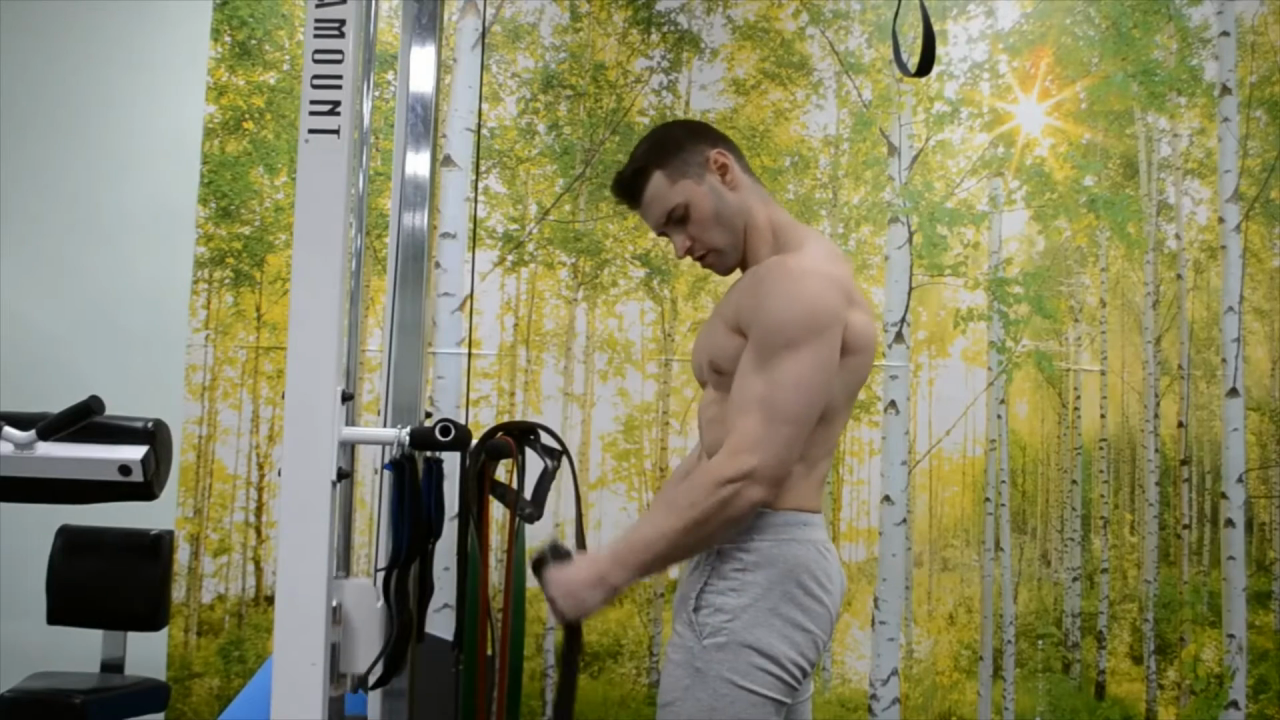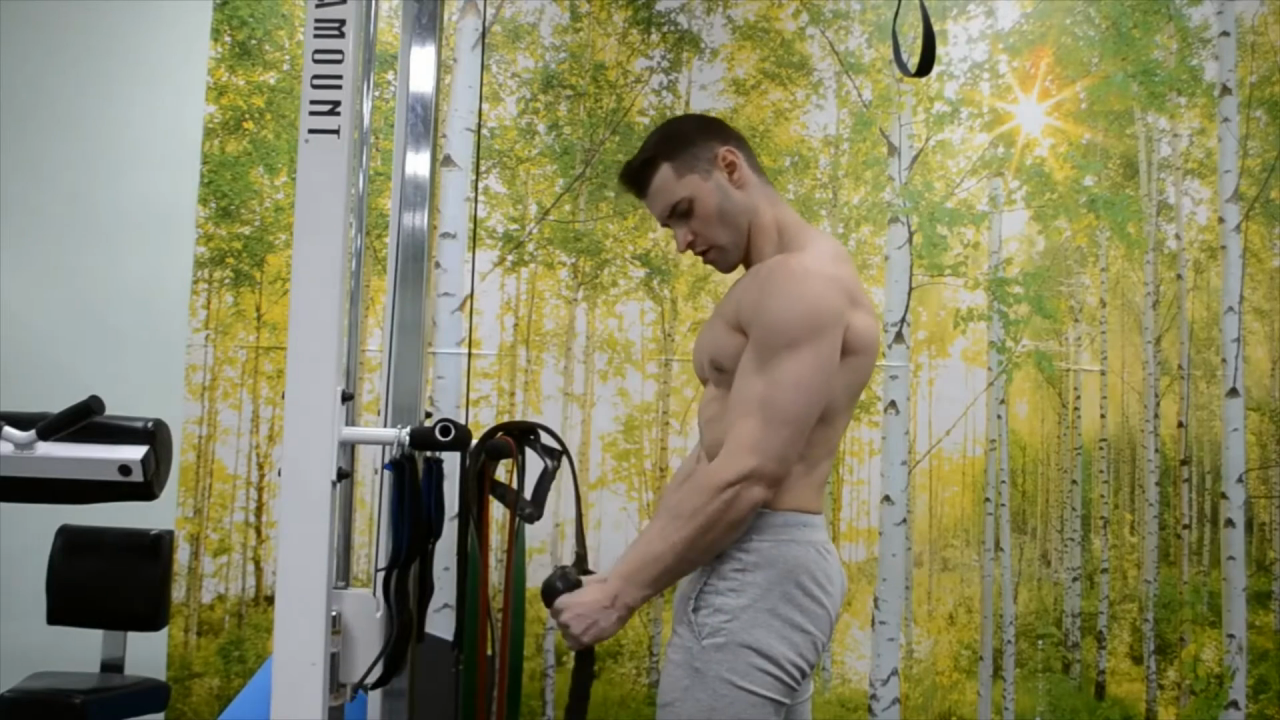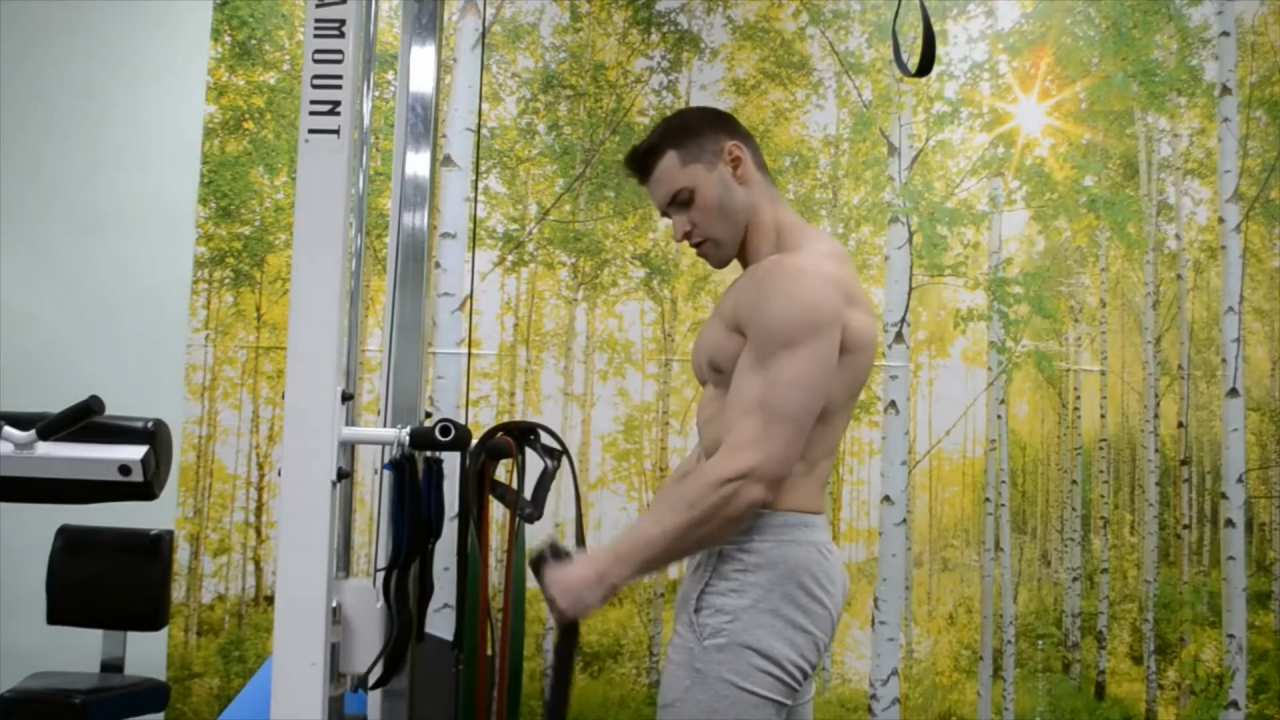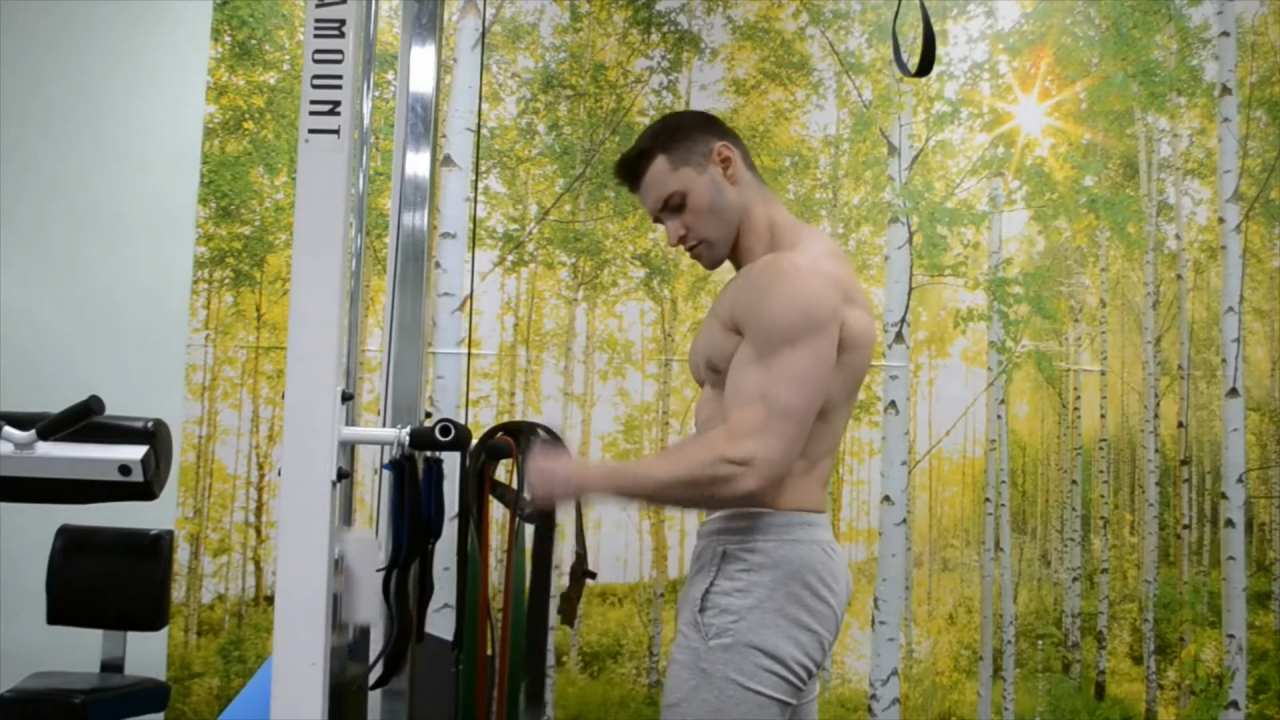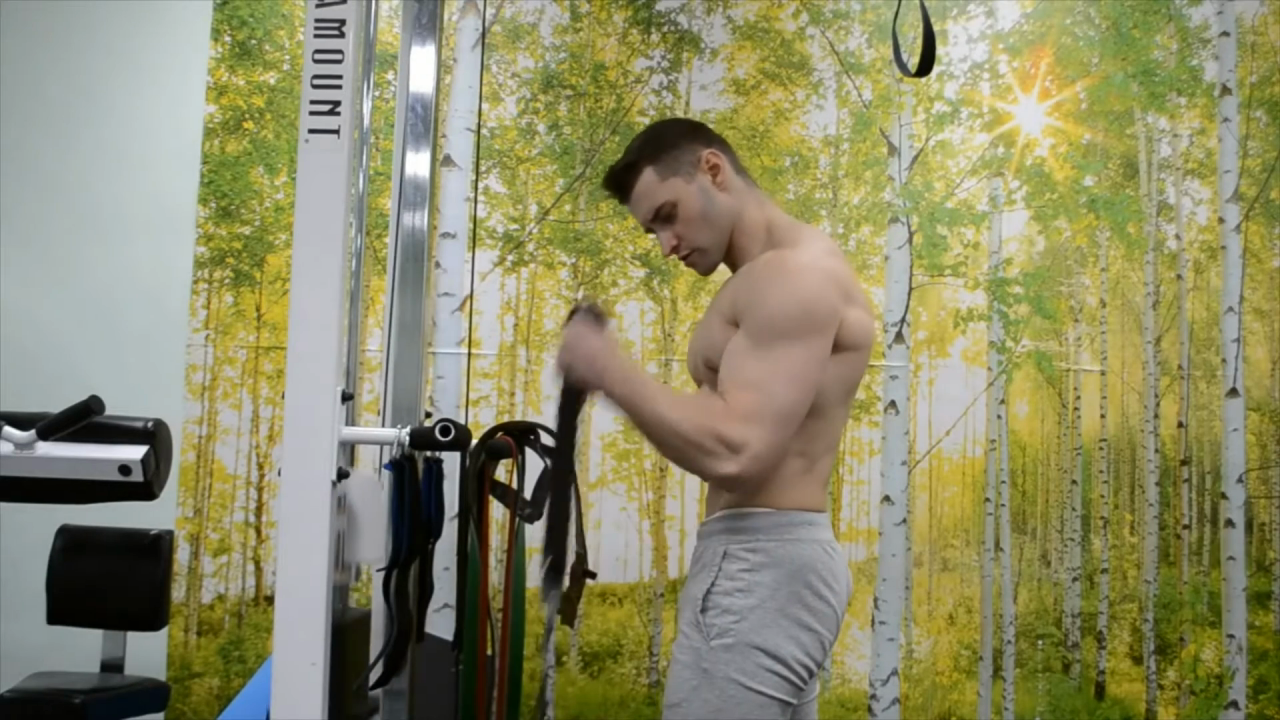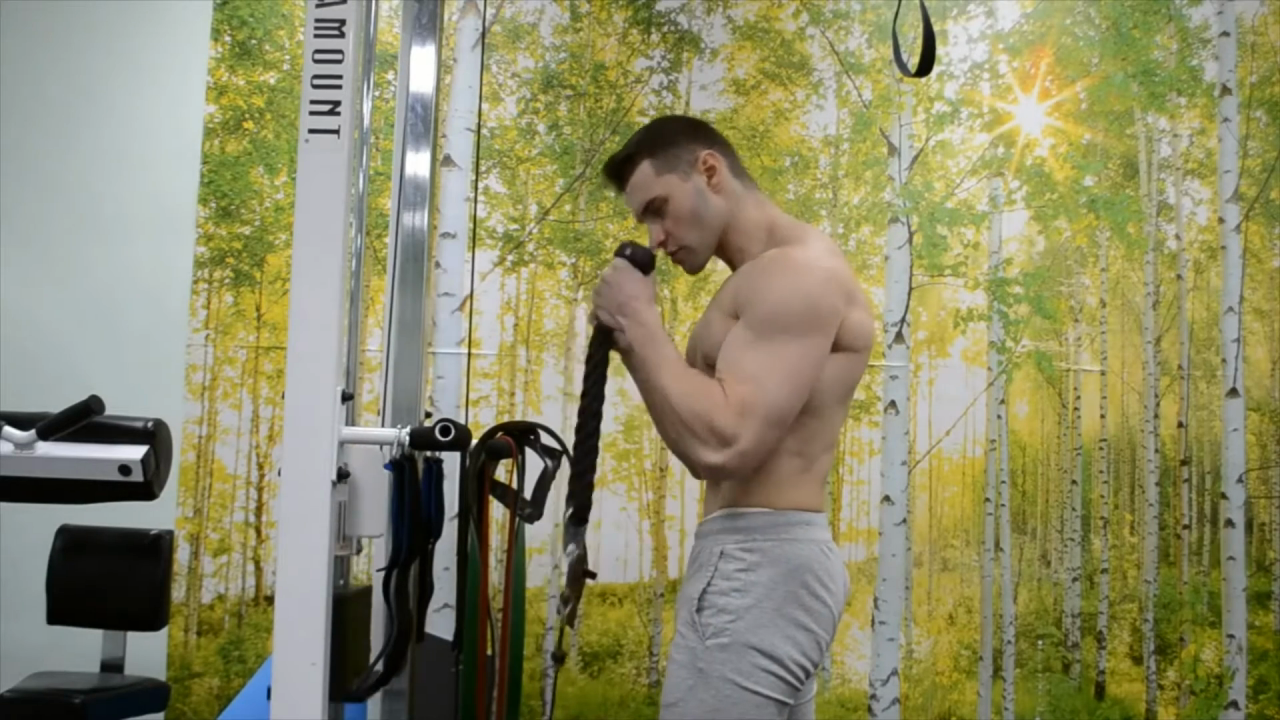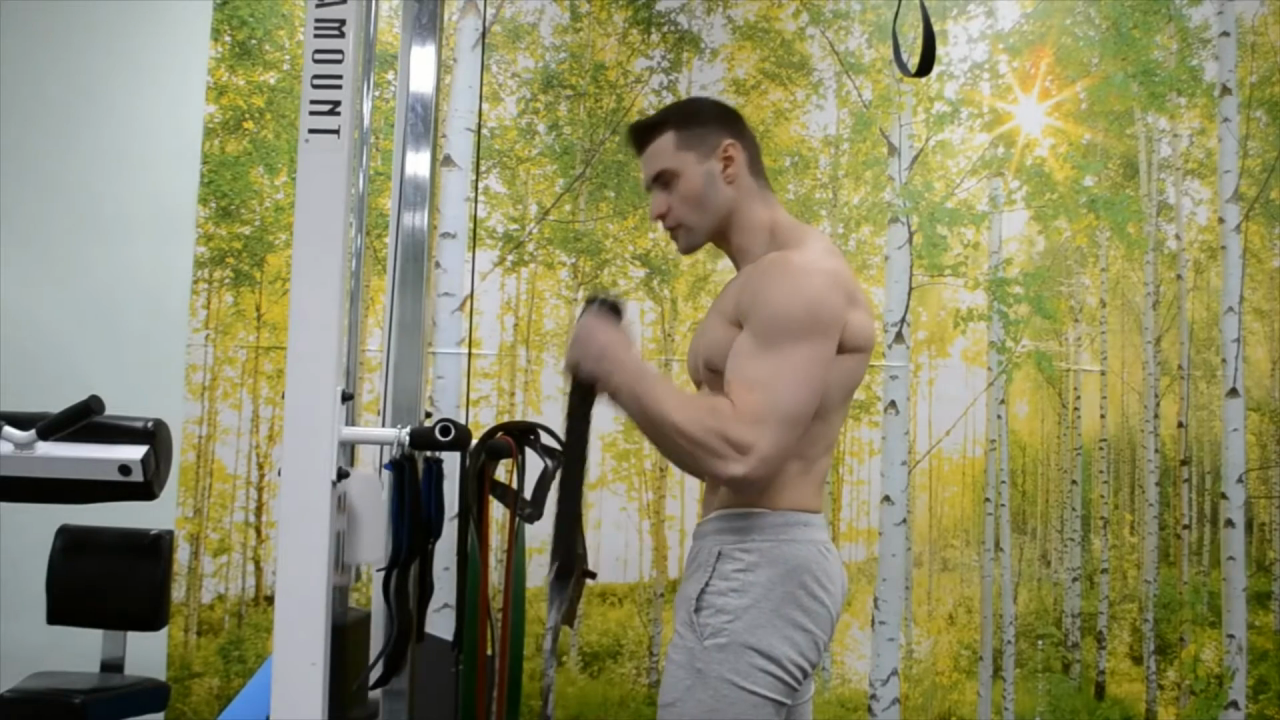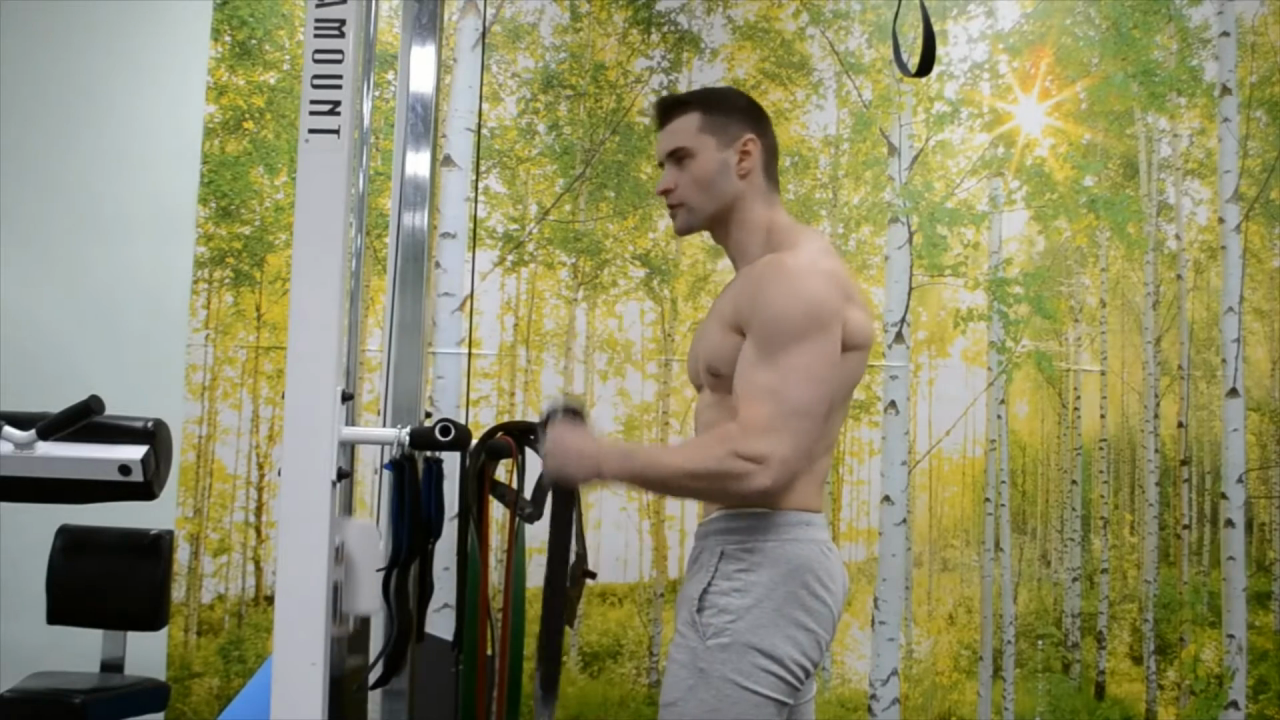
dt=0.2s
person 1, frame 1
left shoulder: (798, 281)
right shoulder: (774, 285)
left elbow: (748, 475)
right elbow: (715, 454)
left wrist: (608, 570)
right wrist: (620, 559)
left hip: (758, 570)
right hip: (766, 565)
person 1, frame 2
left shoulder: (801, 281)
right shoulder: (779, 284)
left elbow: (748, 477)
right elbow: (716, 452)
left wrist: (619, 592)
right wrist: (628, 575)
left hip: (759, 573)
right hip: (767, 566)
person 1, frame 3
left shoulder: (798, 279)
right shoulder: (780, 281)
left elbow: (747, 475)
right elbow: (721, 454)
left wrist: (606, 570)
right wrist: (619, 559)
left hip: (758, 570)
right hip: (770, 564)
person 1, frame 4
left shoulder: (795, 275)
right shoulder: (777, 279)
left elbow: (745, 465)
right elbow: (724, 445)
left wrist: (586, 475)
right wrist: (605, 472)
left hip: (762, 570)
right hip: (770, 563)
person 1, frame 5
left shoulder: (794, 272)
right shoulder: (768, 279)
left elbow: (734, 452)
right elbow: (716, 436)
left wrist: (610, 372)
right wrist: (620, 377)
left hip: (762, 569)
right hip: (768, 561)
person 1, frame 6
left shoulder: (797, 271)
right shoulder: (771, 278)
left elbow: (722, 445)
right elbow: (710, 437)
left wrist: (639, 325)
right wrist: (638, 339)
left hip: (759, 568)
right hip: (764, 562)
person 1, frame 7
left shoulder: (797, 274)
right shoulder: (768, 280)
left elbow: (741, 451)
right elbow: (722, 439)
left wrist: (619, 366)
right wrist: (623, 376)
left hip: (756, 568)
right hip: (761, 562)
person 1, frame 8
left shoulder: (795, 276)
right shoulder: (763, 283)
left elbow: (758, 462)
left wrist: (602, 458)
right wrist: (612, 457)
left hip: (758, 569)
right hip: (761, 562)
